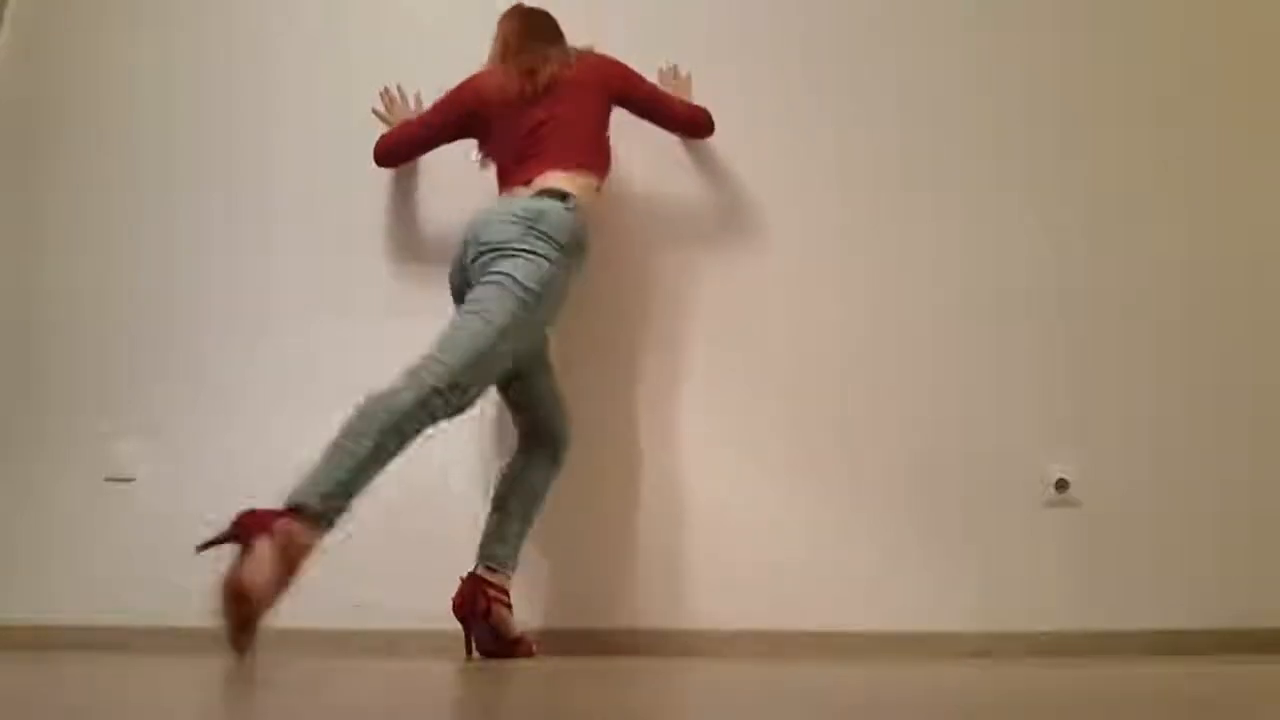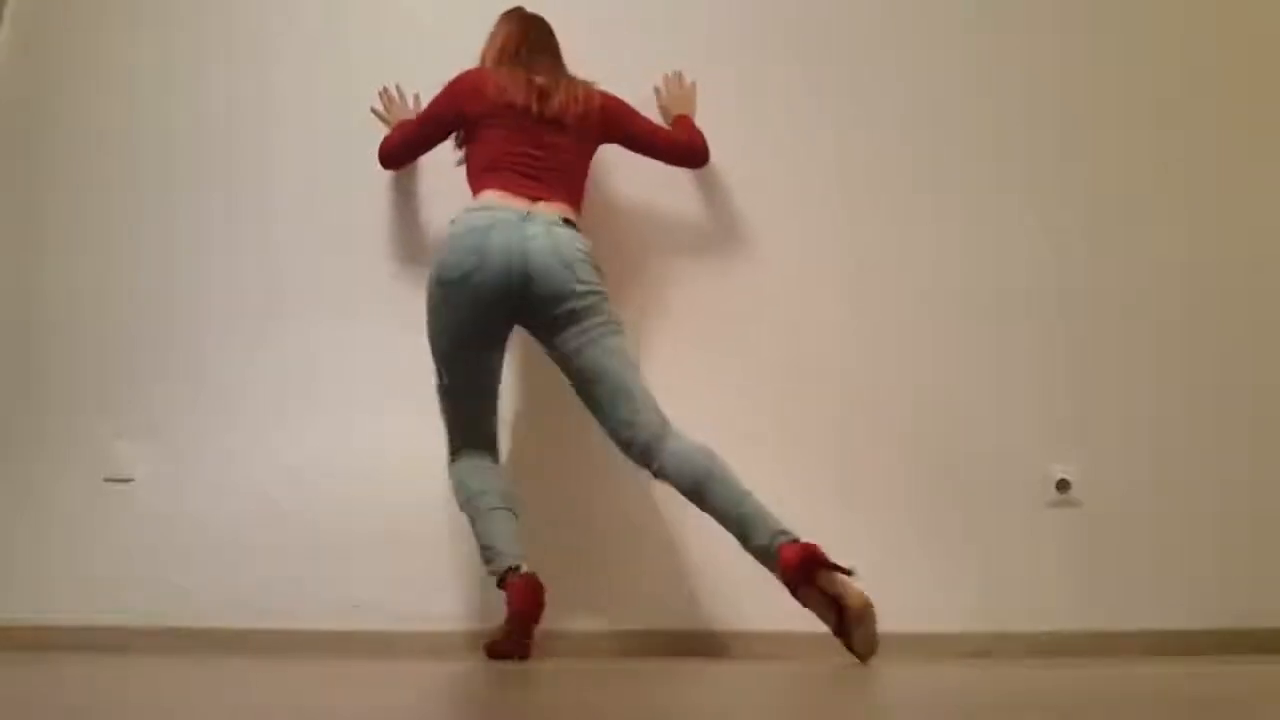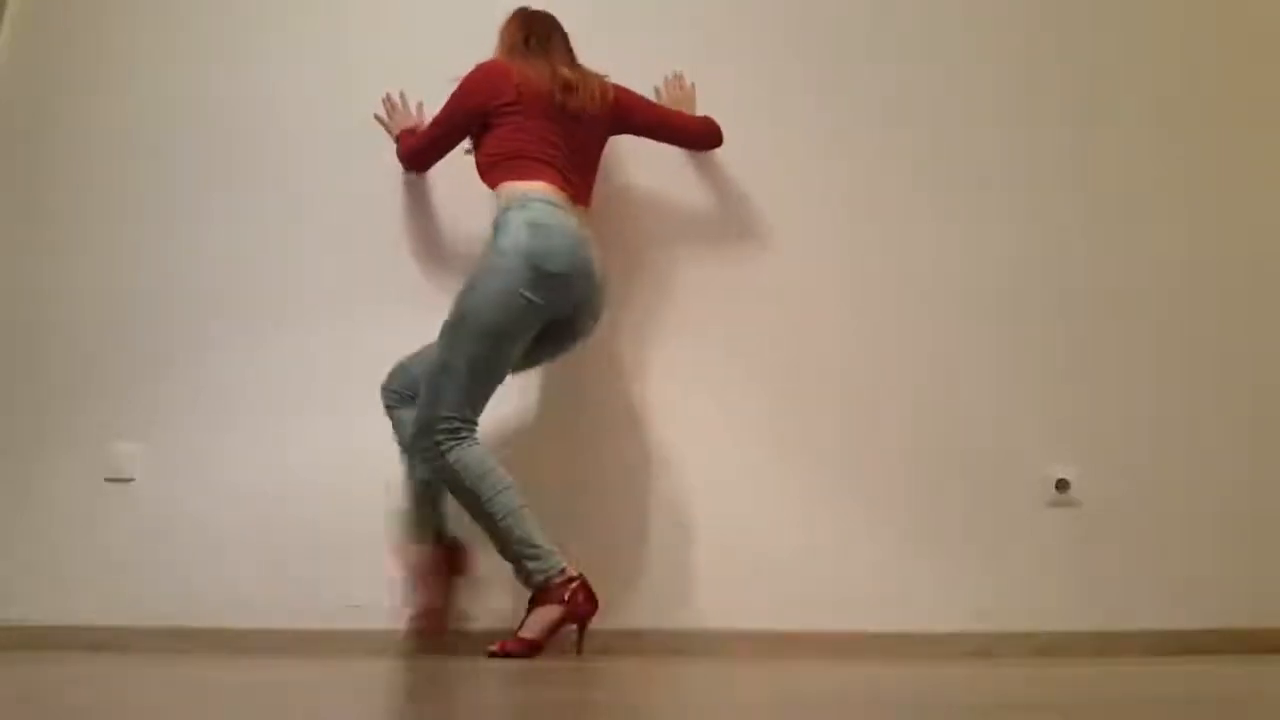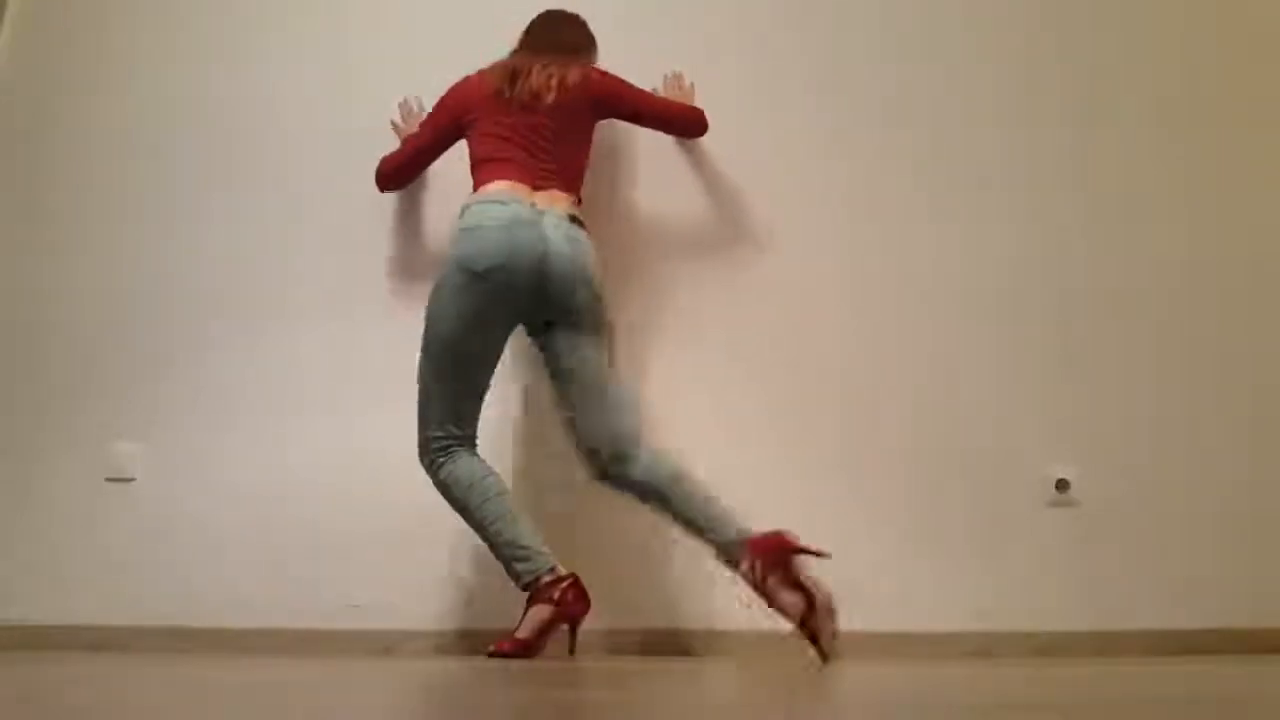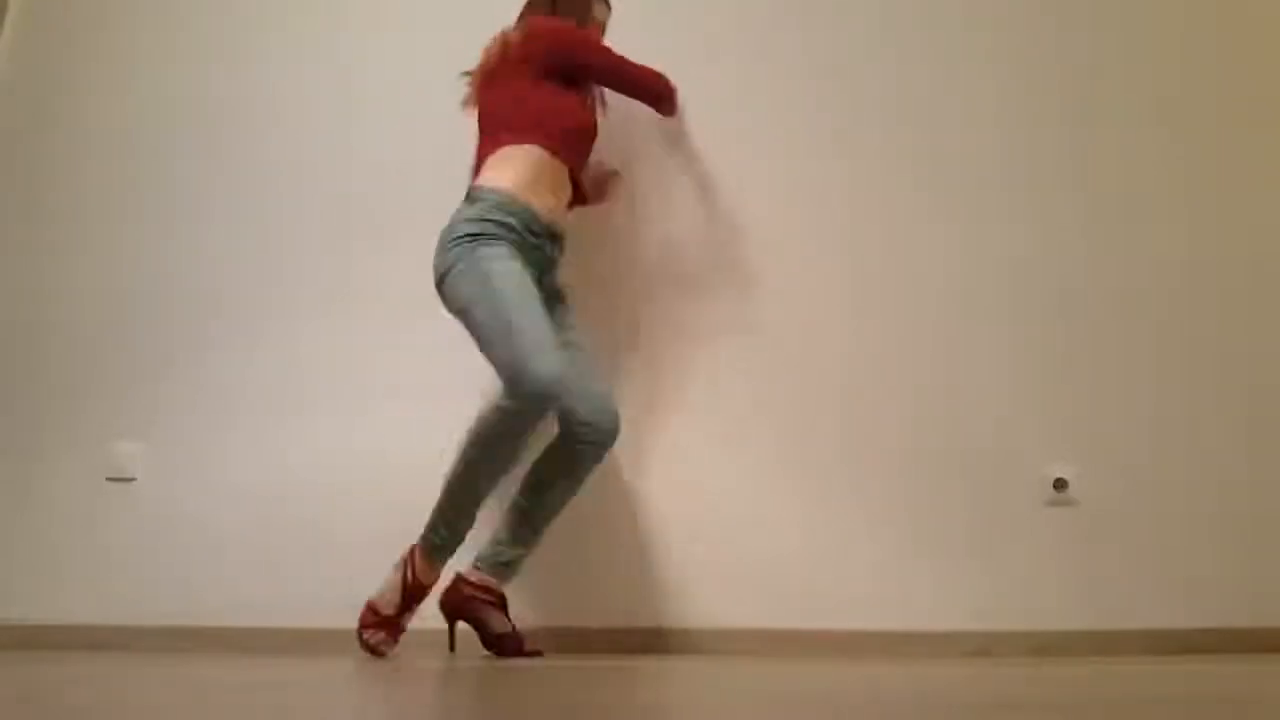
dt=0.5s
person 1, frame 1
left shoulder: (483, 88)
right shoulder: (595, 68)
left elbow: (388, 151)
right elbow: (698, 123)
left wrist: (406, 124)
right wrist: (672, 97)
left hip: (489, 236)
right hip: (536, 235)
left knee: (546, 434)
right knee: (435, 385)
left ankle: (485, 592)
right ankle: (291, 525)
person 1, frame 2
left shoulder: (472, 87)
right shoulder: (590, 104)
left elbow: (392, 154)
right elbow: (692, 152)
left wrist: (401, 122)
right wrist: (680, 112)
left hip: (472, 246)
right hip: (559, 254)
left knee: (470, 445)
right knee: (651, 436)
left ankle: (515, 578)
right ankle: (797, 562)
person 1, frame 3
left shoulder: (495, 76)
right shoulder: (600, 96)
left elbow: (416, 158)
right elbow: (707, 135)
left wrist: (405, 128)
right wrist: (680, 110)
left hip: (532, 242)
right hip: (579, 274)
left knee: (444, 428)
right knee: (407, 386)
left ankle: (557, 583)
right ankle: (433, 550)
person 1, frame 4
left shoulder: (476, 88)
right shoulder: (588, 83)
left elbow: (390, 175)
right elbow: (691, 124)
left wrist: (413, 136)
right wrist: (679, 100)
left hip: (489, 237)
right hip: (564, 249)
left knee: (445, 442)
right knee: (617, 451)
left ankle: (549, 584)
right ankle: (757, 555)
person 1, frame 5
left shoulder: (552, 82)
right elbow: (655, 88)
left wrist: (580, 187)
right wrist: (665, 101)
left hip: (536, 258)
right hip: (488, 238)
left knee: (597, 419)
right knee: (541, 381)
left ankle: (488, 583)
right ankle: (426, 560)
